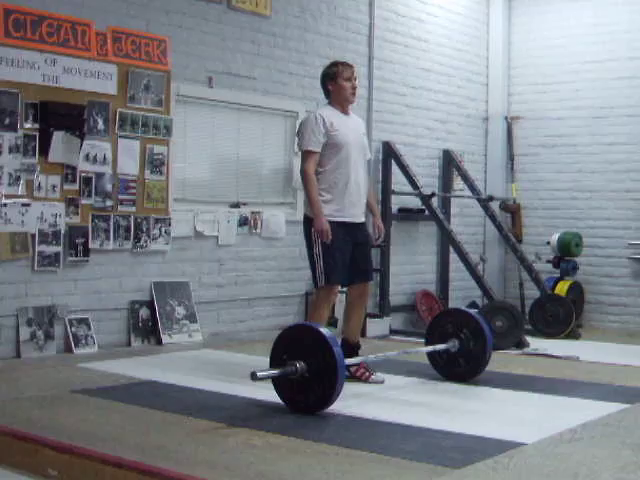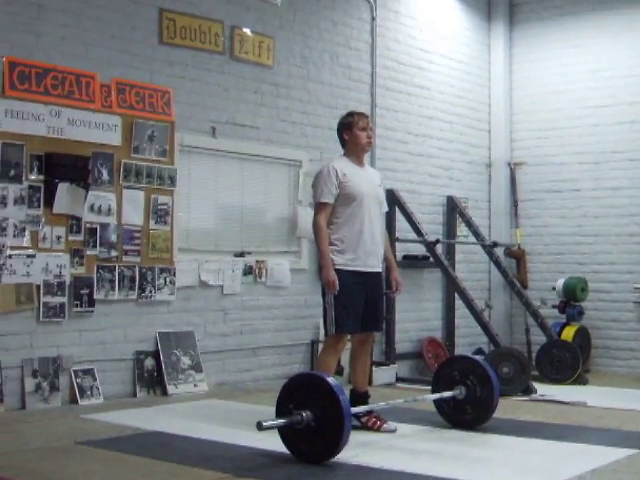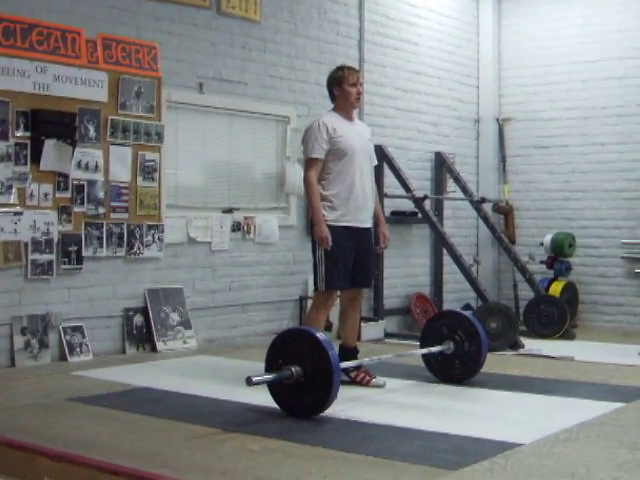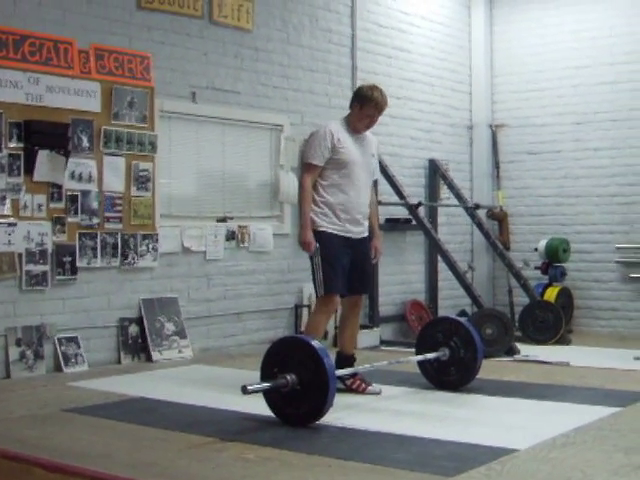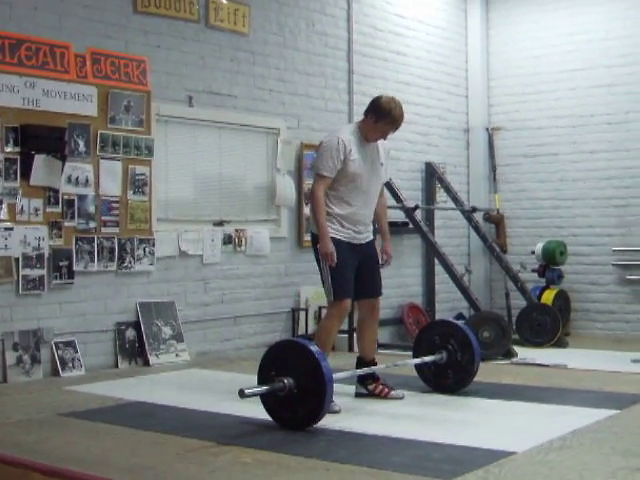
dt=1s
person 1, frame 1
left shoulder: (358, 123)
right shoulder: (319, 119)
right elbow: (308, 169)
left wrist: (375, 214)
right wrist: (318, 214)
left hip: (355, 220)
right hip: (328, 220)
left knee: (361, 287)
right knee: (327, 289)
left ankle: (349, 357)
person 1, frame 2
left shoulder: (374, 175)
right shoulder: (333, 170)
right elbow: (320, 220)
left wrist: (392, 266)
right wrist: (327, 266)
left hip: (372, 270)
right hip: (344, 269)
left knee: (365, 337)
right knee: (337, 338)
left ankle: (359, 406)
person 1, frame 3
left shoulder: (364, 130)
right shoulder: (323, 125)
right elbow: (311, 176)
left wrist: (380, 221)
right wrist: (319, 222)
left hip: (362, 225)
right hip: (334, 225)
left knee: (354, 293)
right knee: (327, 294)
left ankle: (348, 362)
person 1, frame 4
left shoulder: (370, 142)
right shoulder: (328, 134)
right elbow: (306, 181)
left wrist: (375, 234)
right wrist: (306, 226)
left hip: (358, 234)
right hip: (329, 231)
left knee: (354, 301)
right knee: (329, 300)
left ankle: (345, 371)
person 1, frame 5
left shoulder: (379, 149)
right shoulder: (338, 142)
right elbow: (317, 190)
left wrist: (385, 238)
right wrist: (324, 238)
left hip: (364, 239)
right hip: (335, 238)
left knee: (371, 307)
right knee: (341, 305)
left ankle: (367, 378)
